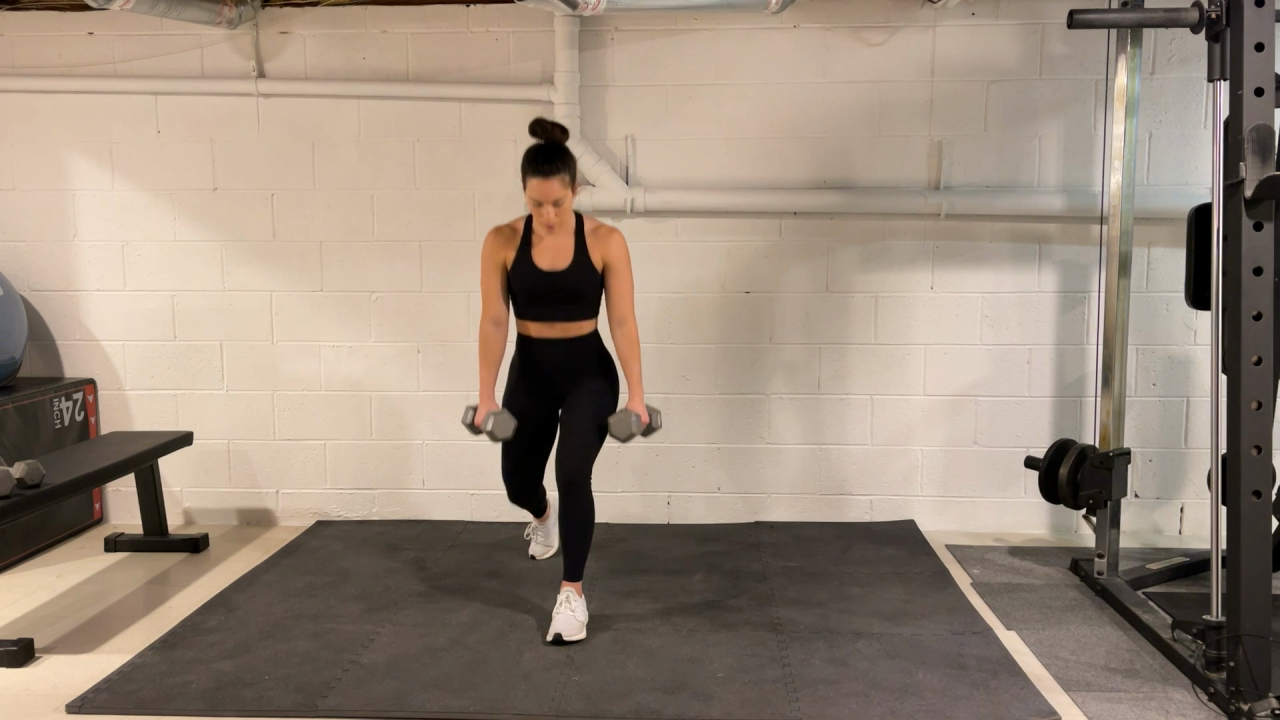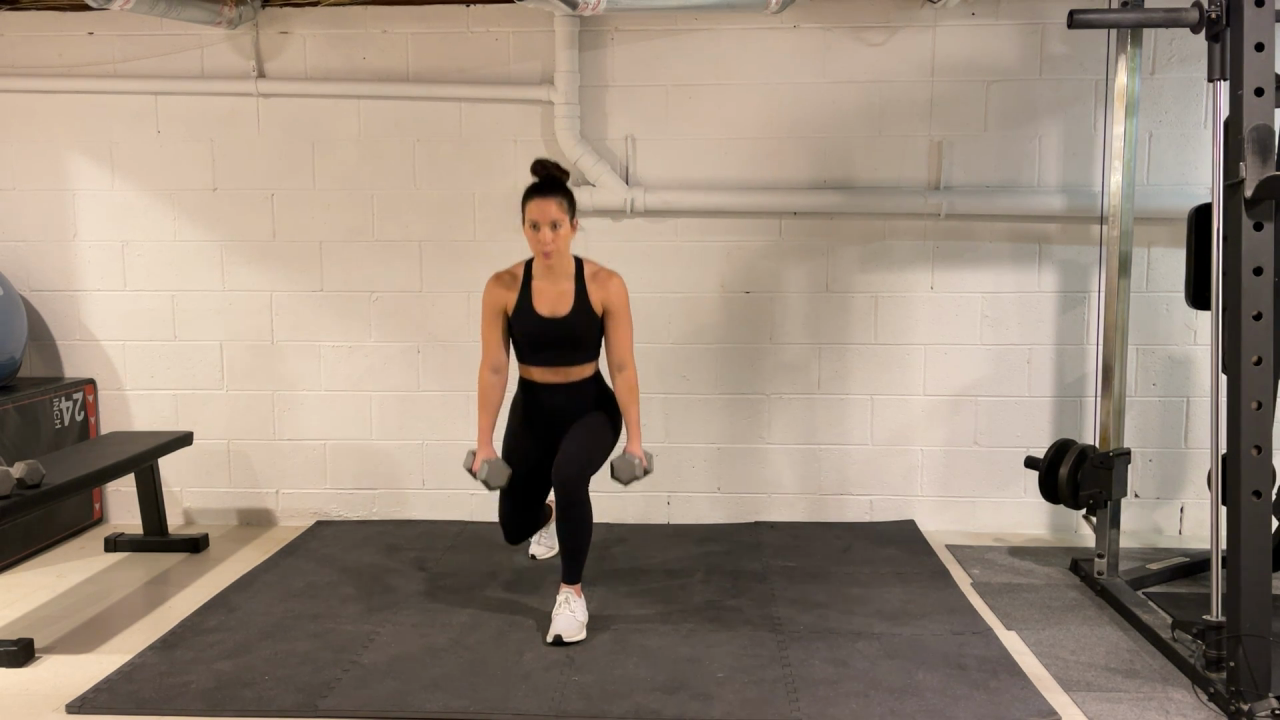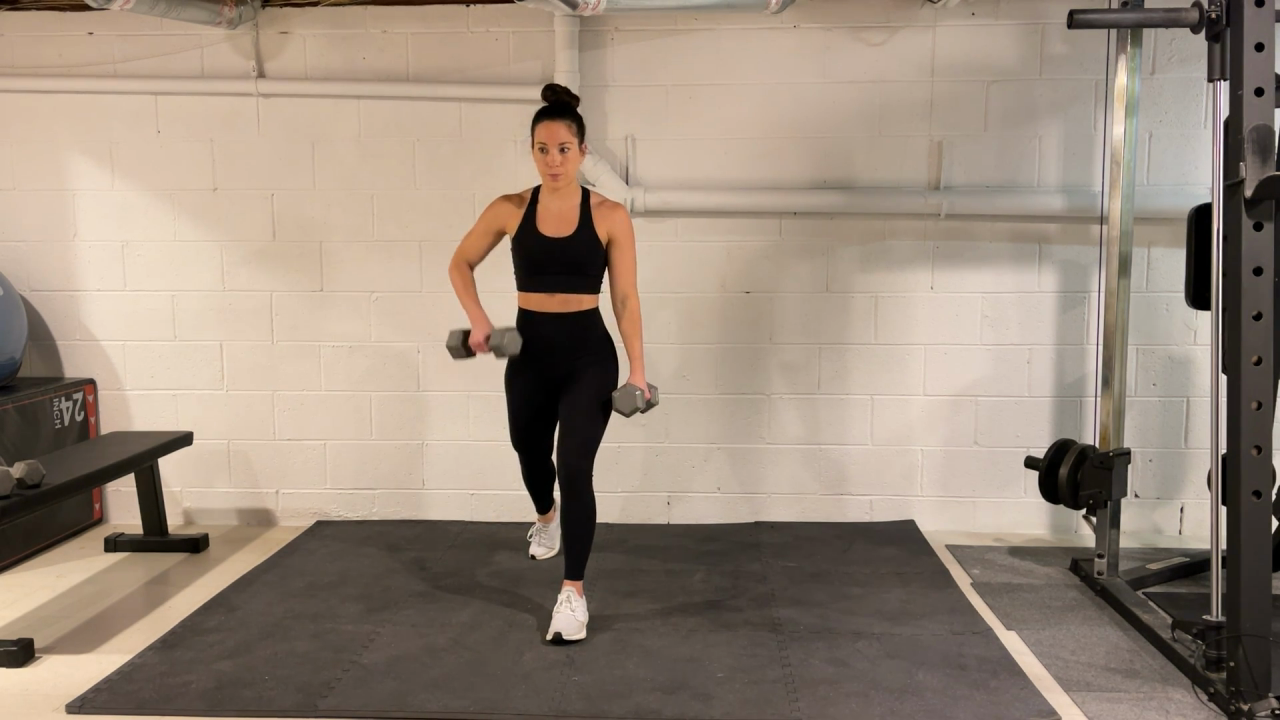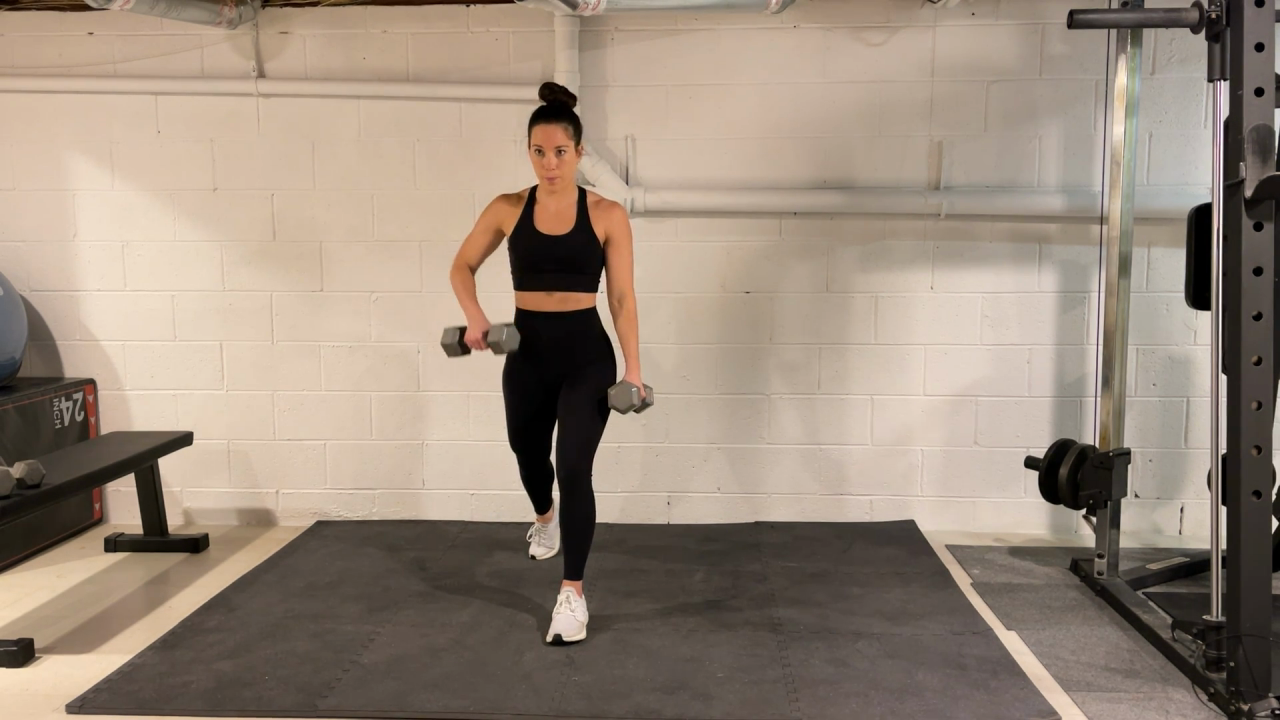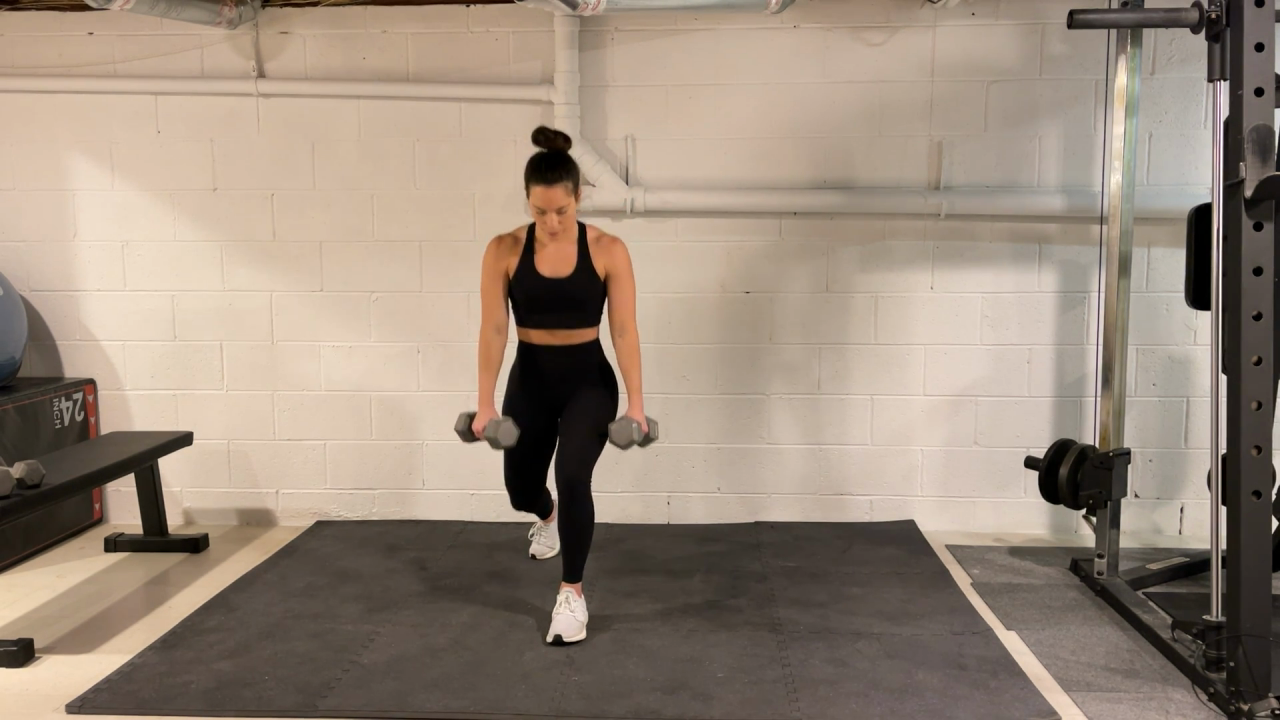
dt=1s
person 1, frame 1
left shoulder: (606, 241)
right shoulder: (502, 242)
left elbow: (623, 322)
right elbow: (493, 321)
left wrist: (636, 393)
right wrist: (486, 394)
left hip: (588, 371)
right hip: (530, 372)
left knee: (572, 470)
right knee: (517, 483)
left ankle: (572, 592)
right ankle: (544, 515)
person 1, frame 2
left shoulder: (606, 284)
right shoulder: (503, 287)
left elbow: (623, 367)
right elbow: (494, 369)
left wrist: (633, 435)
right wrist: (485, 441)
left hip: (590, 407)
right hip: (531, 411)
left knee: (568, 479)
right knee: (515, 527)
left ankle: (572, 594)
right ankle: (548, 518)
person 1, frame 3
left shoulder: (610, 215)
right shoulder: (510, 209)
left elbow: (625, 297)
right elbow: (460, 265)
left wrist: (637, 368)
right wrist: (476, 314)
left hip: (588, 353)
right hip: (528, 354)
left knee: (575, 468)
right knee: (531, 453)
left ankle: (573, 593)
right ankle: (546, 517)
person 1, frame 4
left shoulder: (607, 214)
right shoulder: (507, 208)
left elbow: (622, 296)
right elbow: (462, 266)
left wrist: (632, 367)
right wrist: (474, 315)
left hip: (586, 352)
right hip: (526, 352)
left knee: (574, 469)
right knee: (528, 454)
left ankle: (572, 593)
right ankle: (545, 517)
person 1, frame 5
left shoulder: (609, 251)
right shoulder: (504, 251)
left elbow: (624, 330)
right elbow: (493, 330)
left wrist: (635, 401)
right wrist: (485, 402)
left hip: (588, 378)
right hip: (530, 378)
left knee: (573, 476)
right knee: (521, 489)
left ankle: (572, 593)
right ankle: (548, 516)
